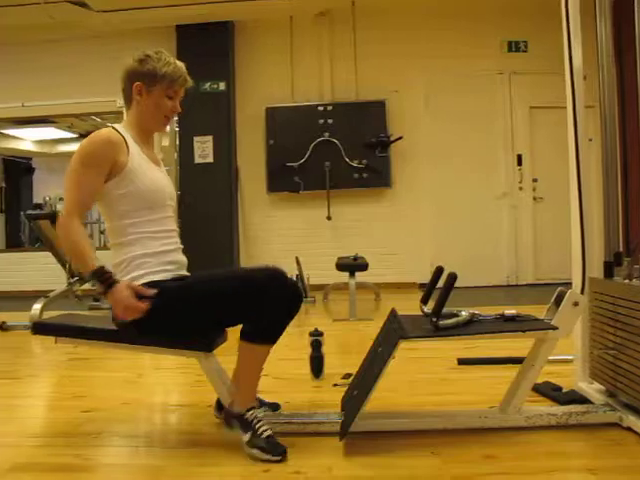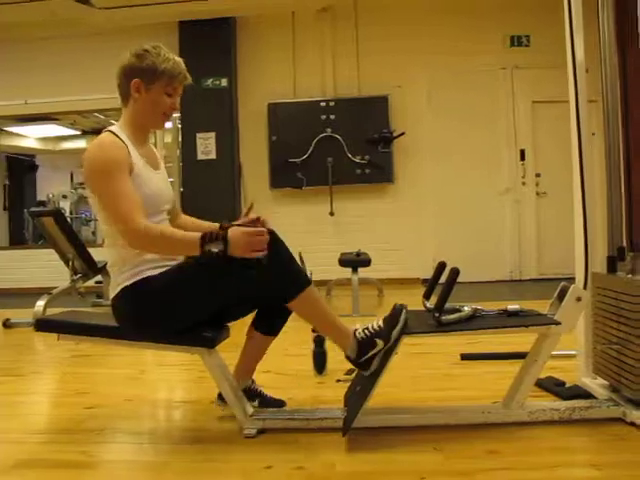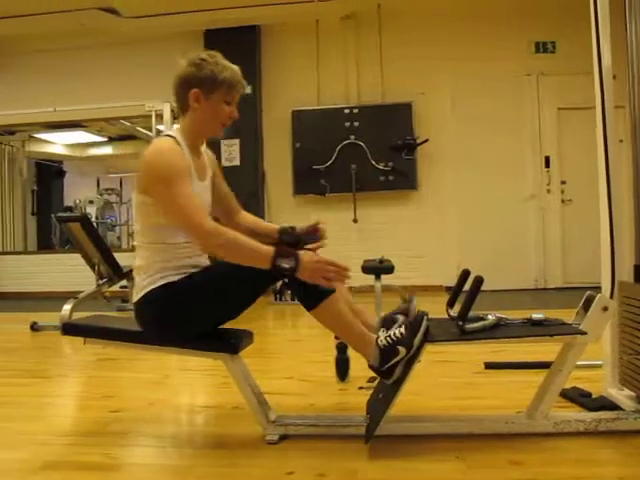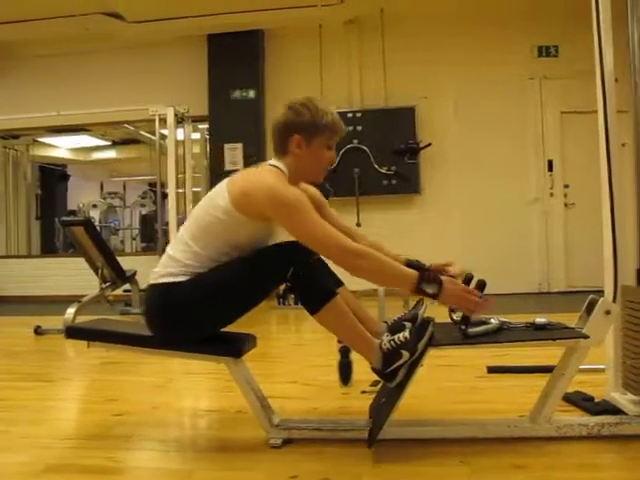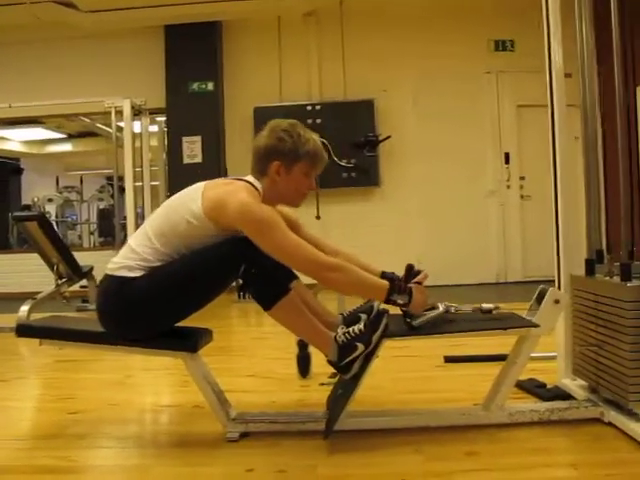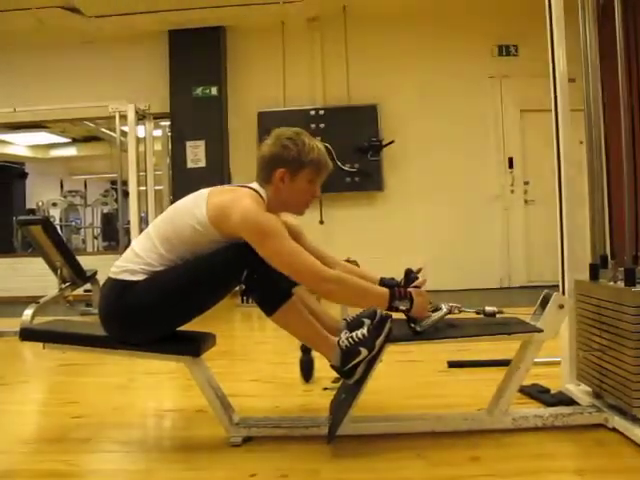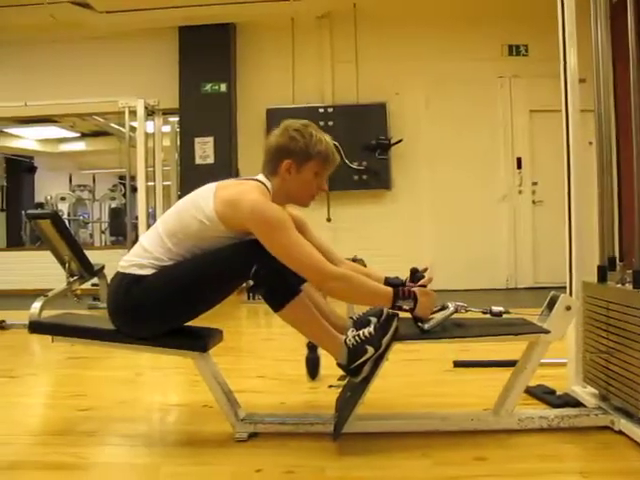
dt=0.4s
person 1, frame 1
left shoulder: (150, 151)
right shoulder: (107, 143)
right elbow: (68, 223)
right wrist: (109, 285)
left hip: (170, 290)
right hip: (147, 298)
left knee: (280, 292)
right knee: (275, 286)
left ankle: (237, 396)
right ankle: (242, 411)
person 1, frame 2
left shoulder: (149, 152)
right shoulder: (107, 150)
right elbow: (136, 233)
left wrist: (226, 229)
right wrist: (220, 243)
left hip: (166, 288)
right hip: (141, 299)
left knee: (278, 286)
right knee: (265, 251)
left ankle: (239, 385)
right ankle: (353, 345)
person 1, frame 3
left shoulder: (204, 157)
right shoulder: (165, 155)
left elbow: (235, 217)
right elbow: (207, 234)
left wrist: (288, 236)
right wrist: (288, 260)
left hip: (190, 289)
right hip: (163, 303)
left knee: (299, 252)
right knee: (293, 264)
left ankle: (373, 332)
right ankle: (376, 353)
person 1, frame 4
left shoulder: (300, 190)
right shoulder: (272, 188)
left elbow: (355, 241)
right elbow: (348, 257)
left wrist: (421, 269)
right wrist: (432, 286)
left hip: (196, 293)
right hip: (172, 302)
left knee: (302, 260)
right knee: (293, 261)
left ankle: (381, 335)
right ankle: (380, 357)
person 1, frame 5
left shoulder: (263, 204)
right shoulder: (244, 203)
left elbow: (330, 254)
right elbow: (323, 270)
left wrist: (392, 280)
right wrist: (399, 294)
left hip: (144, 289)
right hip: (123, 299)
left knee: (261, 259)
right knee: (248, 257)
left ankle: (337, 327)
right ankle: (337, 349)
person 1, frame 6
left shoulder: (271, 215)
right shoulder: (248, 211)
left elbow: (332, 266)
right elbow: (322, 282)
left wrist: (393, 286)
right wrist: (400, 301)
left hip: (148, 296)
right hip: (126, 303)
left knee: (266, 263)
right knee: (250, 263)
left ankle: (340, 332)
right ankle: (340, 353)
person 1, frame 7
left shoulder: (276, 207)
right shoulder: (256, 204)
left elbow: (338, 264)
right elbow: (327, 279)
left wrist: (397, 284)
right wrist: (406, 300)
left hip: (154, 290)
right hip: (134, 297)
left knee: (277, 261)
right knee: (260, 259)
left ankle: (347, 330)
right ankle: (347, 351)
